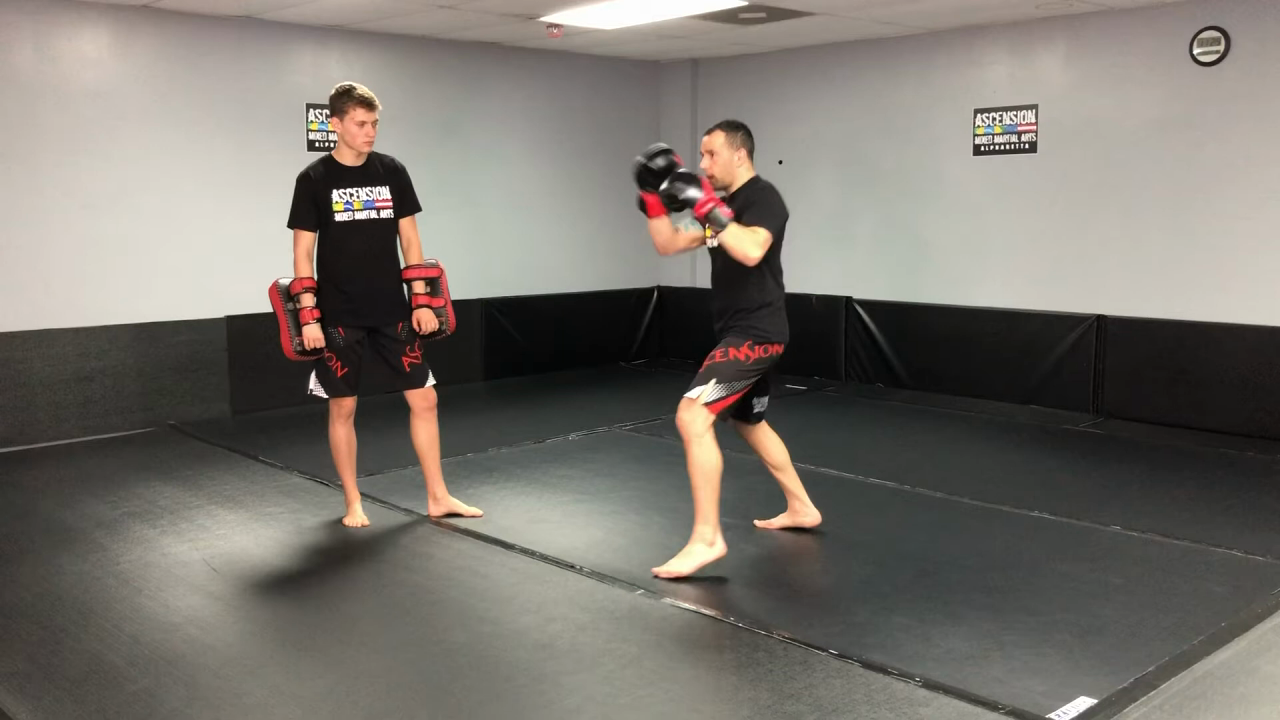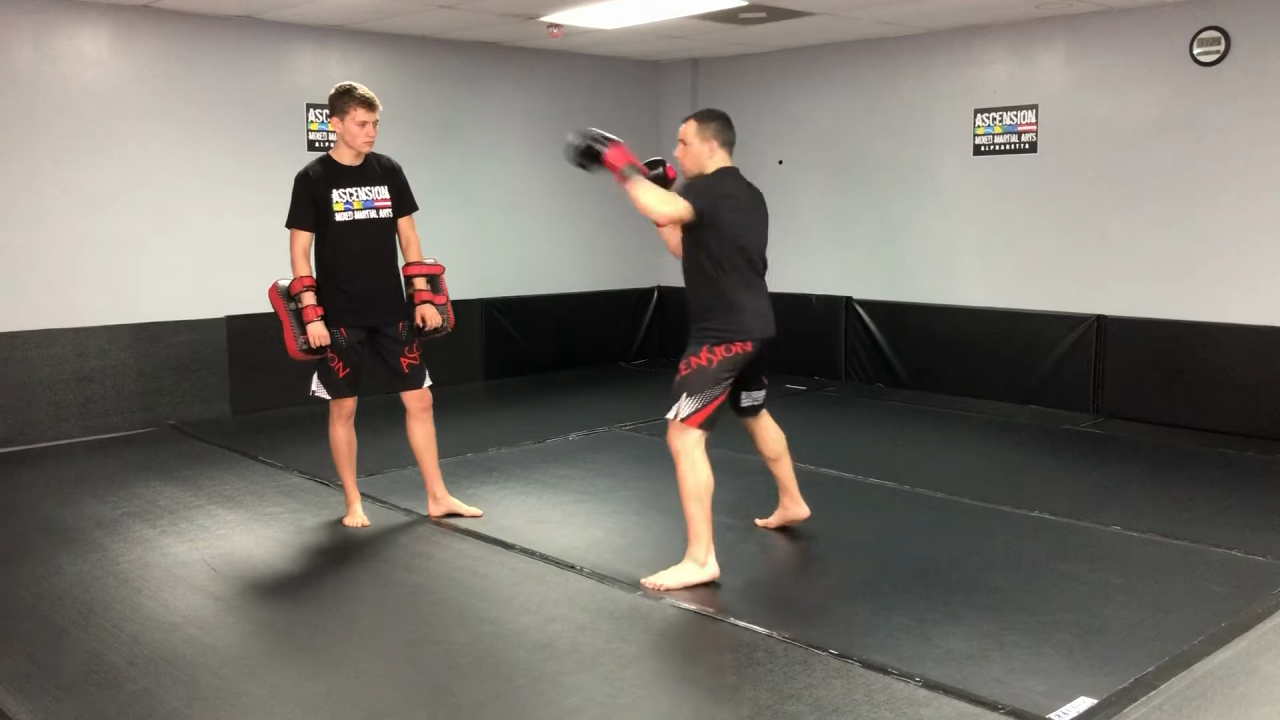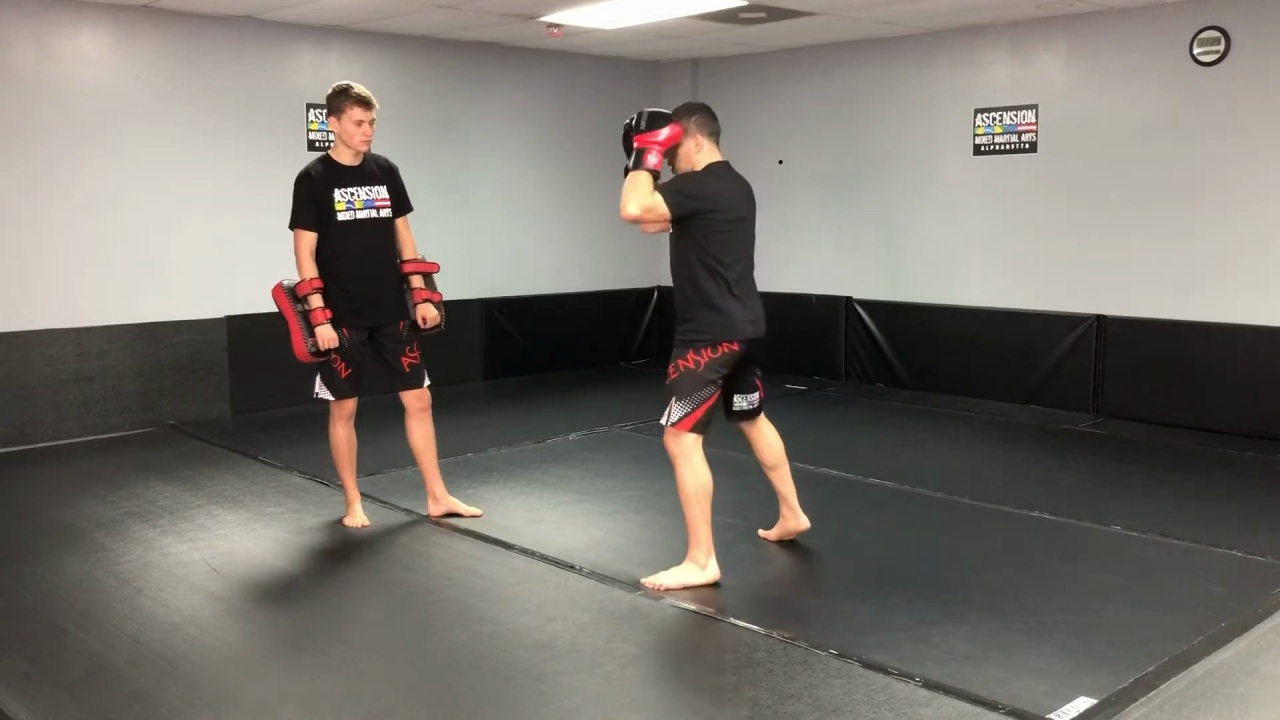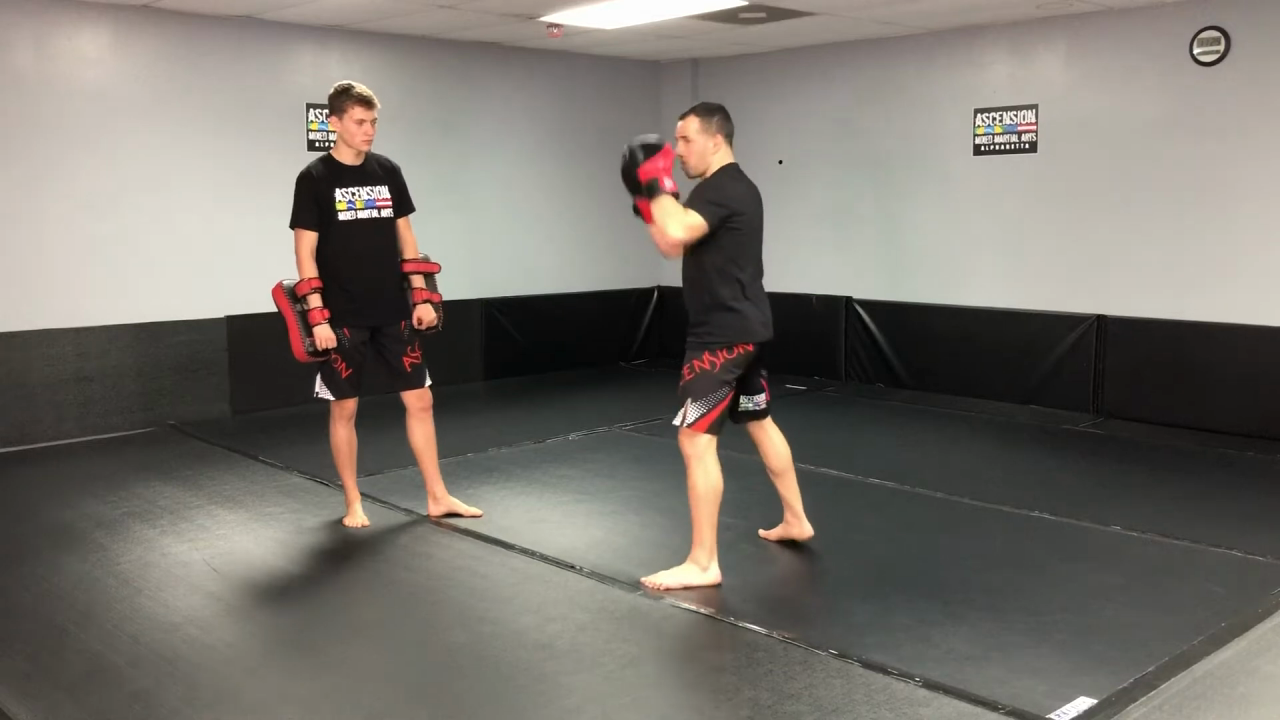
dt=0.3s
person 1, frame 1
left shoulder: (763, 198)
right shoulder: (725, 203)
left elbow: (750, 251)
right elbow: (667, 245)
left wrist: (709, 209)
right wrist: (653, 199)
left hip: (755, 333)
right hip: (750, 332)
left knee: (693, 416)
right knee: (751, 423)
left ankle: (707, 538)
right ankle: (801, 509)
person 1, frame 2
left shoulder: (714, 190)
right shoulder: (747, 195)
left elbow: (660, 210)
right elbow: (686, 244)
left wrist: (624, 168)
right wrist: (648, 187)
left hip: (722, 334)
right hip: (751, 326)
left knee: (684, 435)
right knee: (754, 414)
left ankle: (700, 559)
right ankle: (791, 503)
person 1, frame 3
left shoulder: (699, 185)
right shoulder: (734, 185)
left elbow: (633, 210)
right elbow: (655, 220)
left wrist: (647, 154)
right wrist: (645, 164)
left hip: (710, 333)
right hip: (744, 325)
left knee: (681, 438)
right knee: (753, 419)
left ankle: (701, 561)
right ankle: (791, 514)
person 1, frame 4
left shoulder: (720, 188)
right shoulder: (734, 186)
left elbow: (674, 232)
right elbow: (675, 244)
left wrist: (656, 182)
right wrist: (648, 196)
left hip: (722, 334)
right hip: (749, 327)
left knee: (695, 439)
right knee: (759, 421)
left ankle: (703, 563)
right ankle: (795, 520)
person 2, frame 1
left shoulder: (392, 171)
right shoulder: (315, 179)
left elbow: (410, 239)
right elbow: (303, 252)
left wrist: (422, 300)
right wrist: (309, 314)
left hip: (392, 310)
right hip: (340, 315)
left knee: (424, 398)
right knee: (342, 407)
left ankle: (437, 496)
right ankle: (353, 503)
person 2, frame 2
left shoulder: (389, 170)
right shoulder: (313, 179)
left elbow: (408, 237)
right elbow: (300, 251)
left wrist: (423, 296)
right wrist: (311, 313)
left hip: (391, 311)
right hip: (340, 316)
left knee: (420, 399)
right knee: (343, 408)
left ankle: (437, 496)
right ankle: (353, 502)
person 2, frame 3
left shoulder: (385, 170)
right shoulder: (313, 179)
right elbow: (305, 253)
left wrist: (421, 295)
right wrist: (320, 316)
left hip: (391, 311)
right hip: (342, 316)
left knee: (419, 399)
right knee: (343, 409)
left ankle: (437, 496)
right ankle: (353, 503)
person 2, frame 4
left shoulder: (387, 170)
right shoulder: (315, 179)
right elbow: (305, 252)
left wrist: (421, 296)
right wrist: (318, 315)
left hip: (393, 311)
right hip: (343, 316)
left knee: (420, 399)
right knee: (344, 408)
left ankle: (437, 496)
right ankle: (353, 503)
